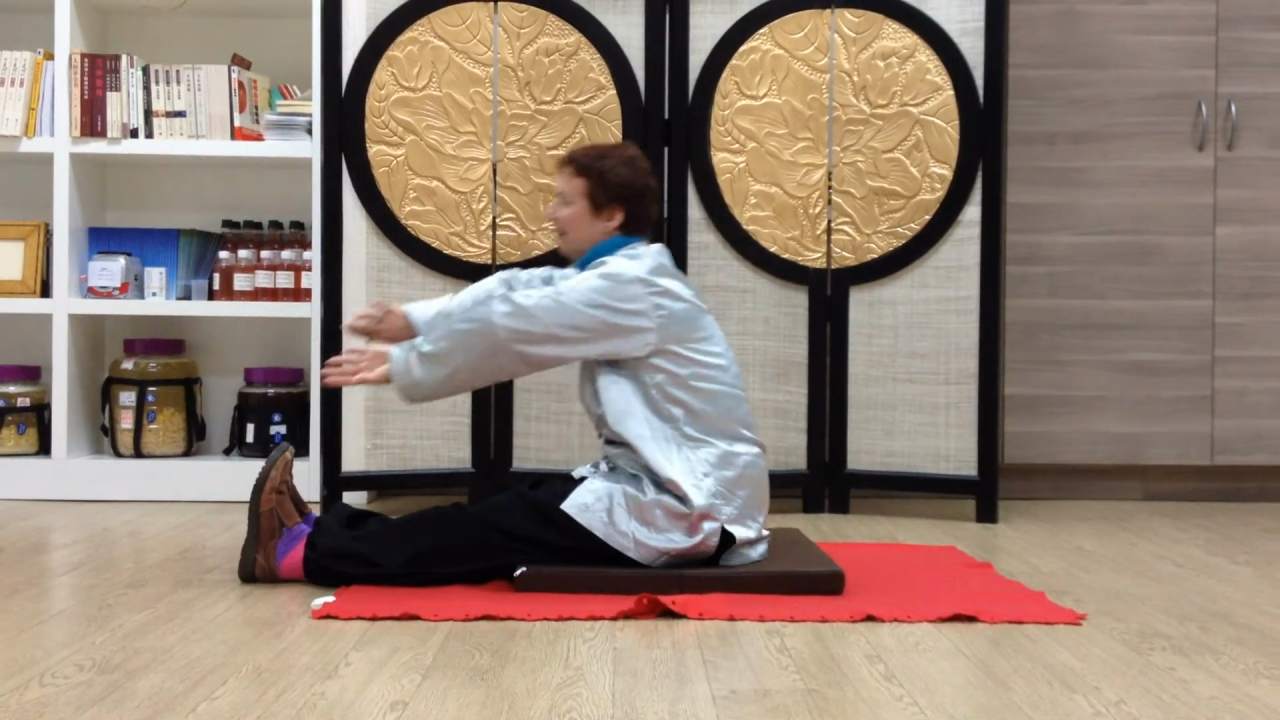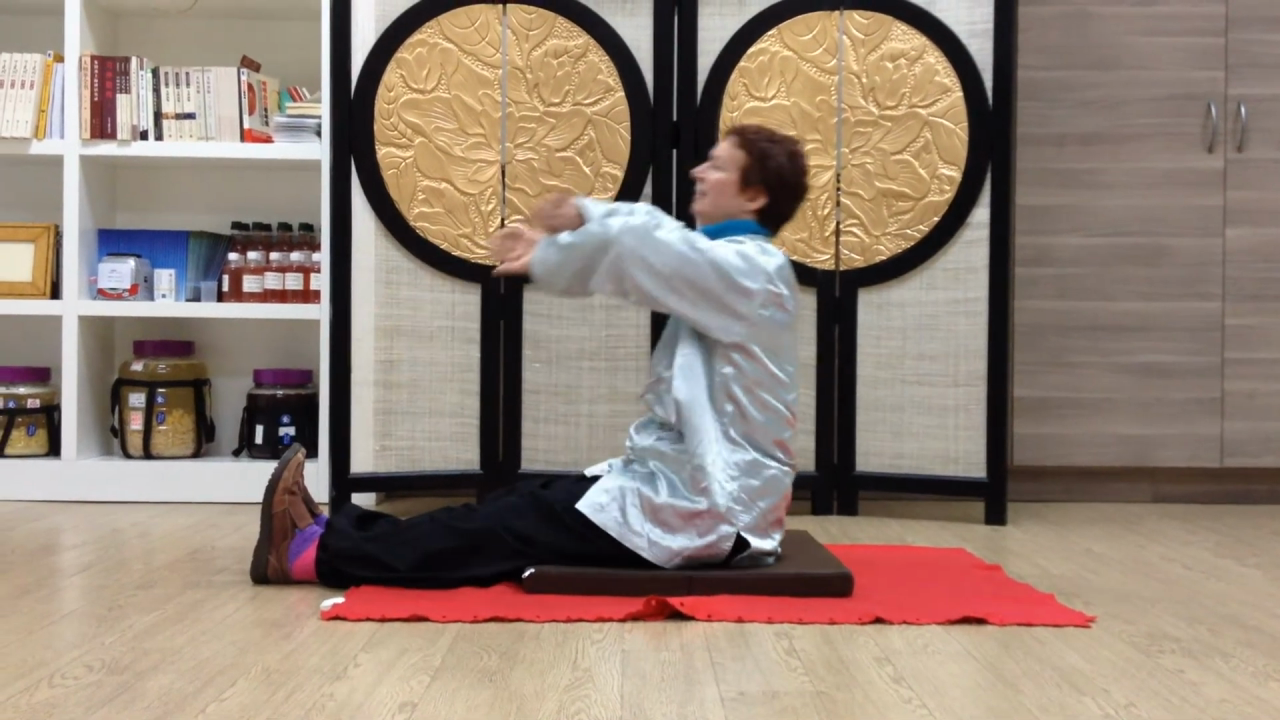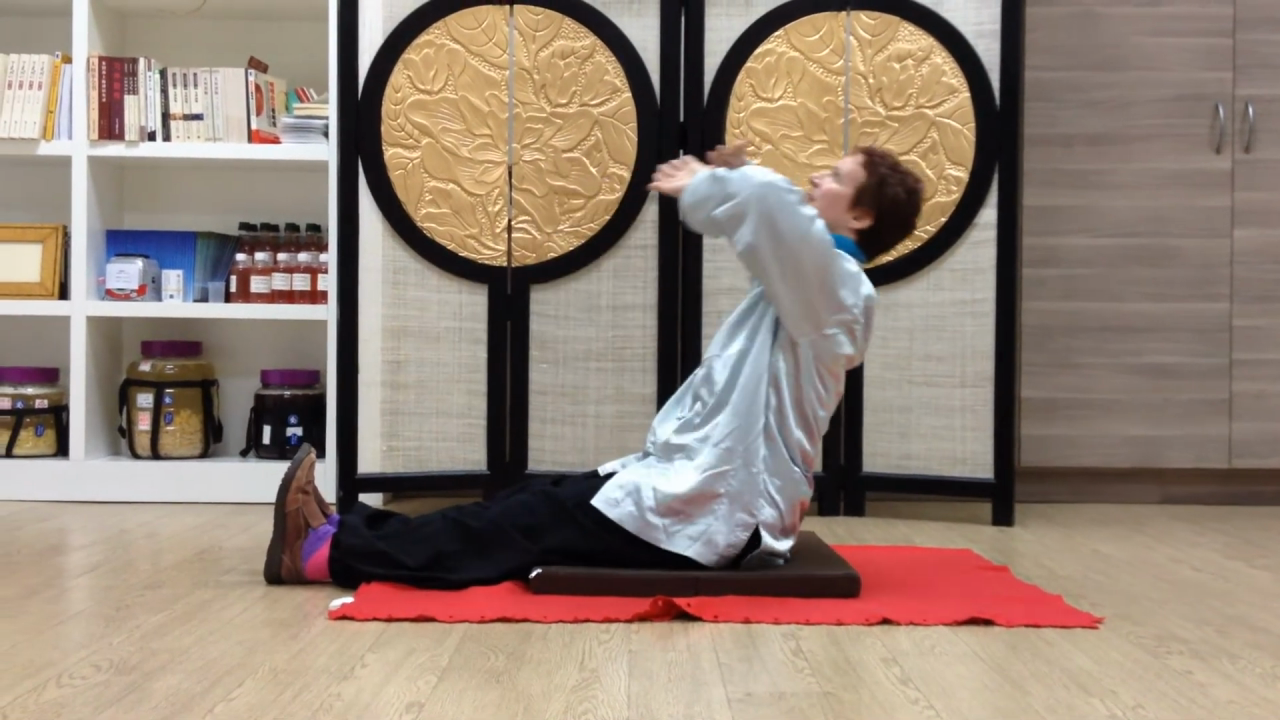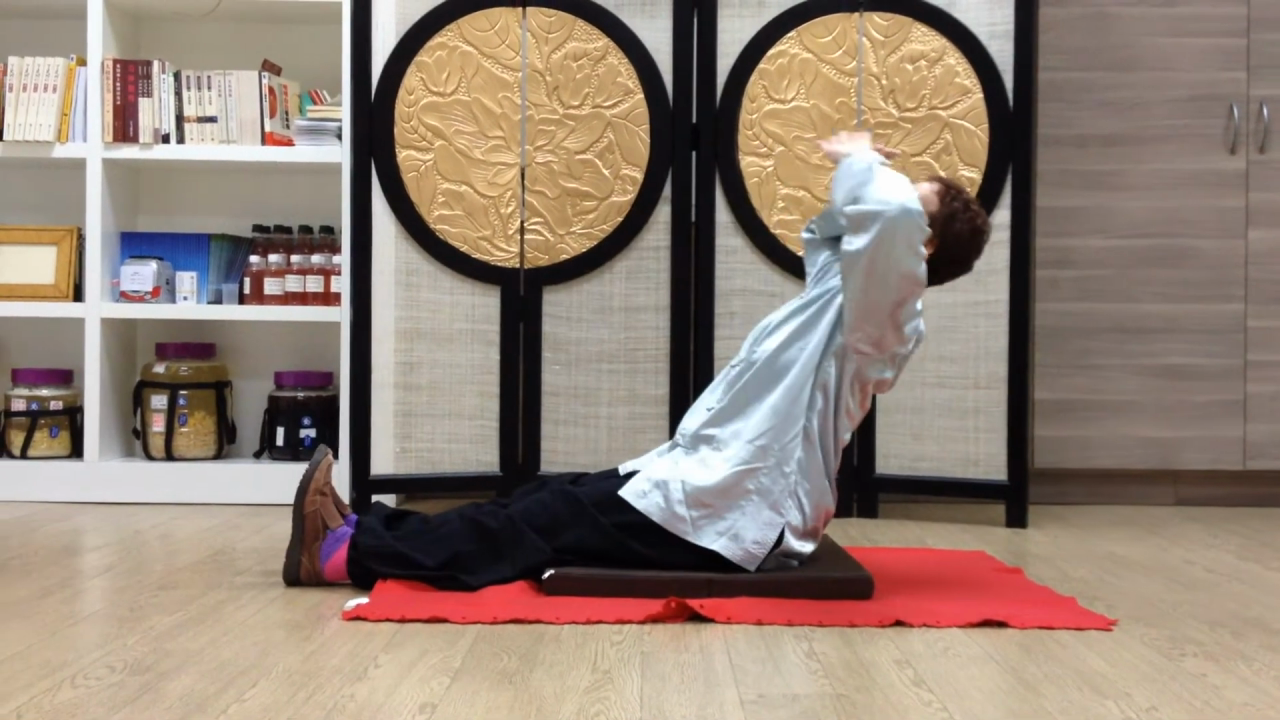
dt=0.5s
person 1, frame 1
left shoulder: (632, 285)
right shoulder: (627, 271)
left elbow: (509, 327)
right elbow: (519, 290)
left wrist: (404, 364)
right wrist: (411, 319)
left hip: (687, 509)
right hip: (680, 486)
left knee: (497, 532)
right knee: (506, 510)
left ankle: (301, 551)
right ankle: (319, 533)
person 1, frame 2
left shoulder: (749, 270)
right shoulder: (732, 262)
left elbow: (635, 243)
right elbow: (646, 236)
right wrist: (572, 225)
left hip: (705, 509)
right hip: (695, 485)
left knee: (511, 530)
right knee: (520, 506)
left ankle: (314, 552)
right ankle: (331, 532)
person 1, frame 3
left shoulder: (834, 290)
right shoulder: (813, 287)
left elbow: (773, 203)
right elbow: (766, 220)
left wrist: (713, 180)
right wrist: (714, 181)
left hip: (709, 514)
right hip: (702, 490)
left knee: (519, 530)
right knee: (527, 505)
left ankle: (327, 553)
right ankle: (344, 531)
person 1, frame 4
left shoulder: (886, 309)
right shoulder: (851, 290)
left elbow: (895, 217)
right elbow: (836, 235)
left wrist: (859, 162)
right wrist: (855, 170)
left hip: (728, 515)
right hip: (716, 489)
left knee: (540, 528)
right knee: (545, 502)
left ankle: (344, 553)
right ankle: (362, 532)
